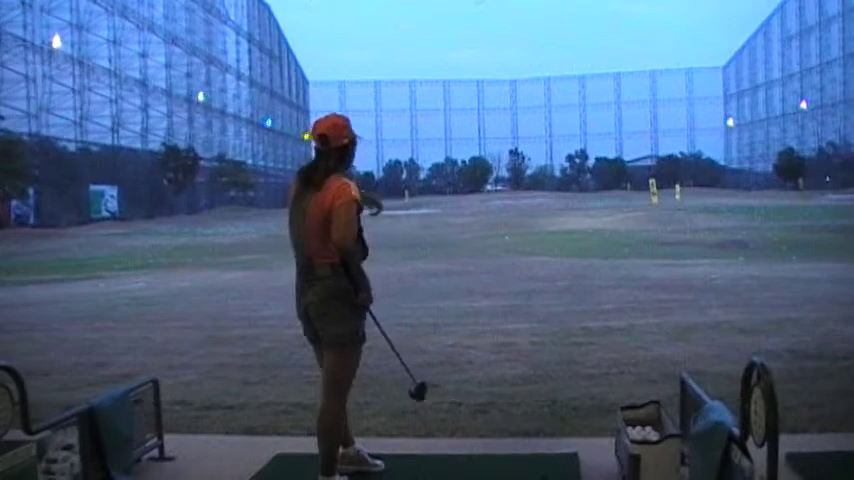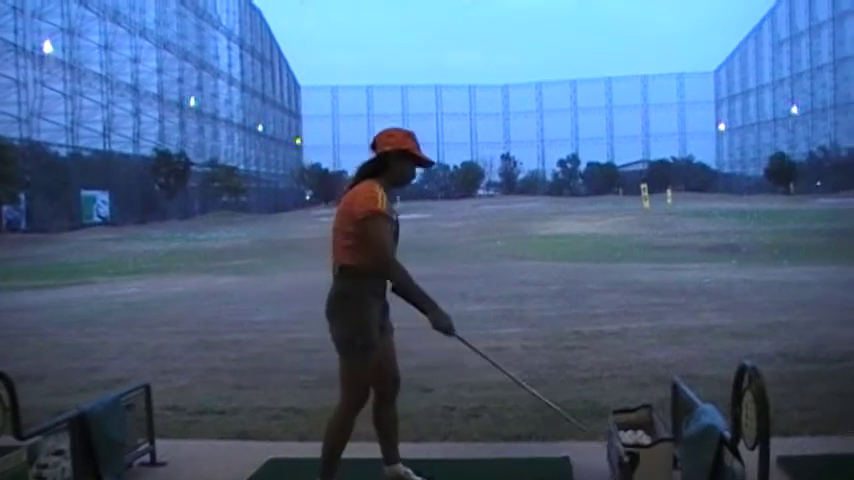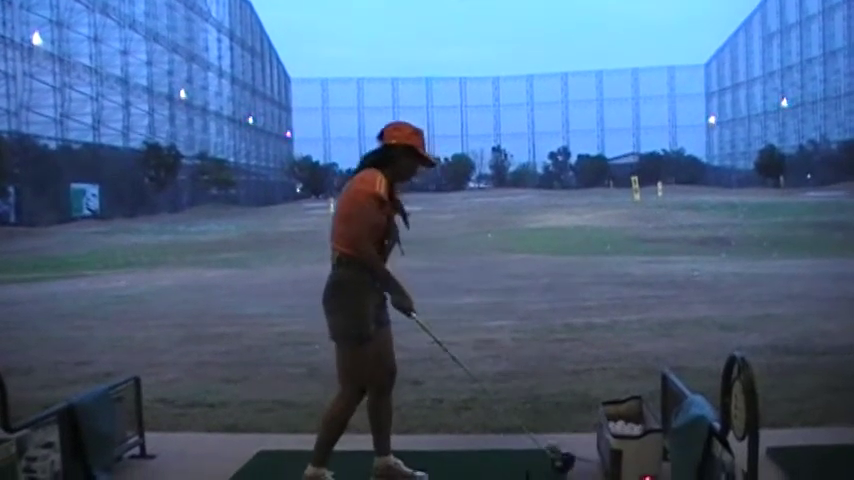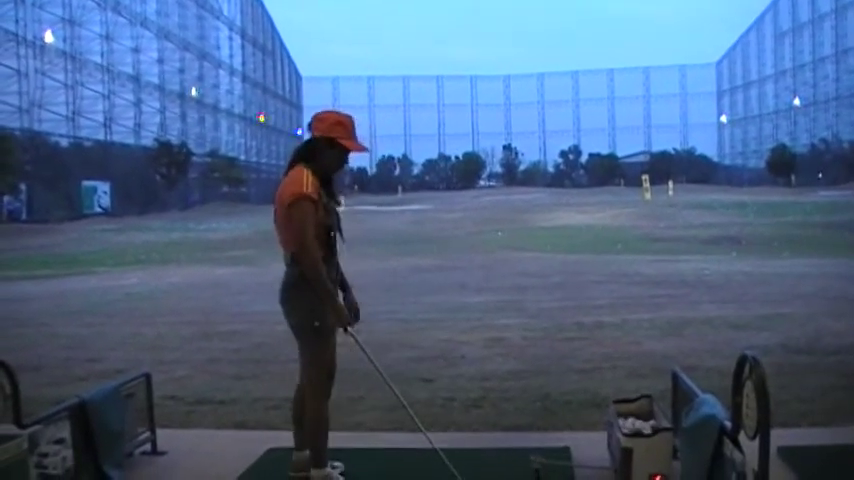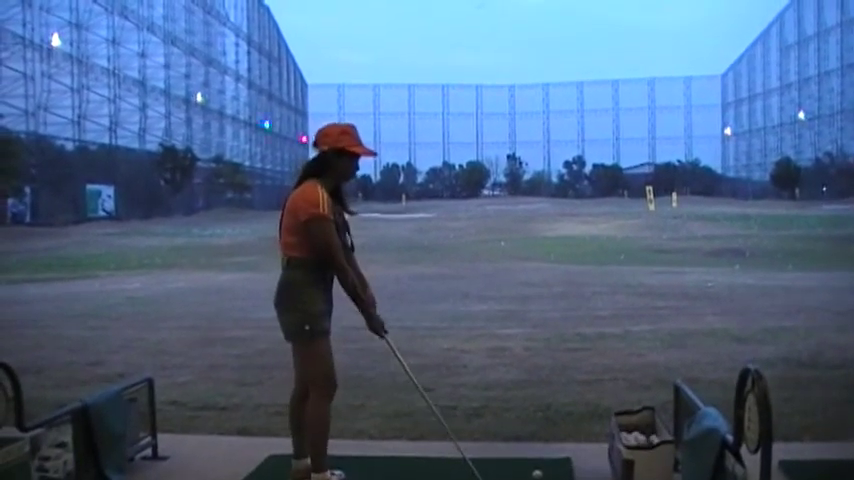
dt=1s
person 1, frame 1
left shoulder: (301, 185)
right shoulder: (343, 189)
right elbow: (343, 242)
left wrist: (359, 204)
right wrist: (363, 285)
left hip: (308, 291)
right hip: (336, 293)
left knee: (334, 384)
right knee: (335, 391)
left ankle: (348, 450)
person 1, frame 2
left shoulder: (371, 193)
right shoulder: (373, 196)
right elbow: (388, 263)
right wrist: (432, 310)
left hip: (369, 300)
right hip: (355, 301)
left knee: (388, 386)
right knee: (354, 398)
person 1, frame 3
left shoulder: (375, 185)
right shoulder: (374, 182)
right elbow: (361, 248)
left wrist: (390, 292)
right wrist: (398, 291)
left hip: (367, 292)
right hip: (352, 292)
left knee: (385, 376)
right knee: (354, 388)
person 1, frame 4
left shoulder: (317, 184)
right shoulder: (301, 184)
right elbow: (307, 252)
left wrist: (346, 291)
right wrist: (334, 303)
left hip: (318, 292)
right hip: (307, 293)
left knee: (313, 379)
right knee: (319, 383)
person 1, frame 5
left shoulder: (329, 196)
right shoulder: (313, 198)
left elbow: (345, 251)
right elbow: (336, 262)
left wrist: (366, 290)
right wrist: (368, 313)
left hip: (311, 295)
right hip: (302, 297)
left knee: (307, 384)
right knee: (323, 386)
